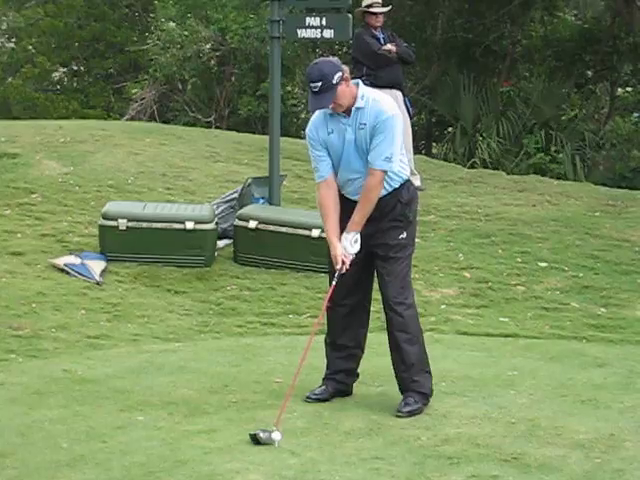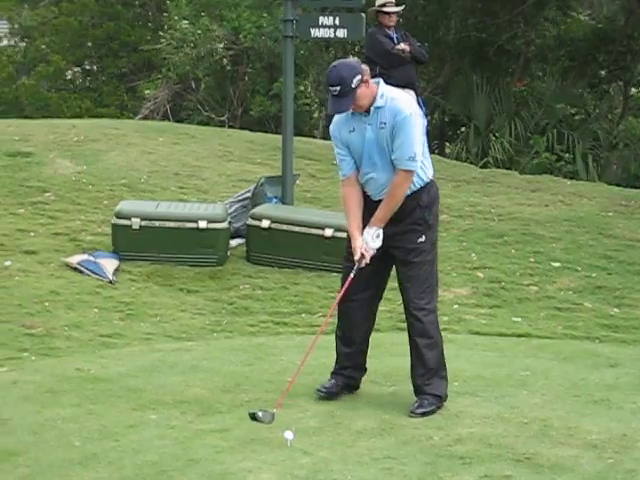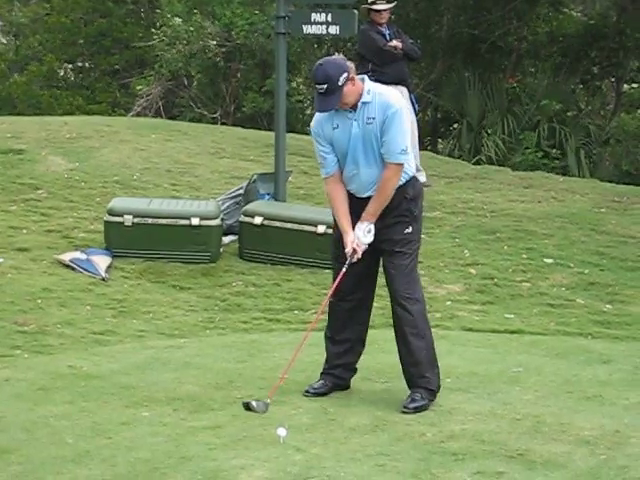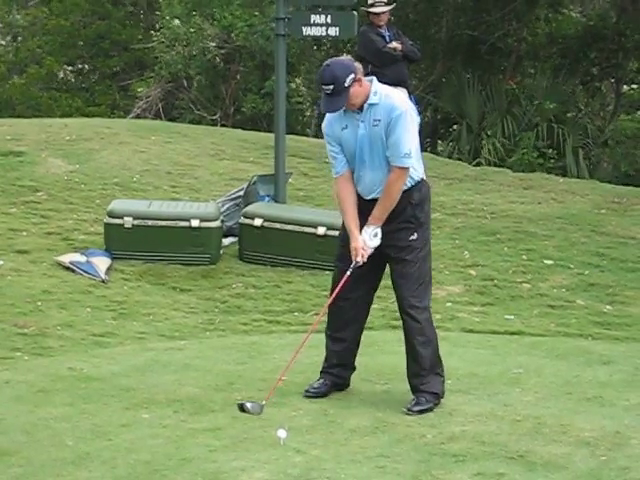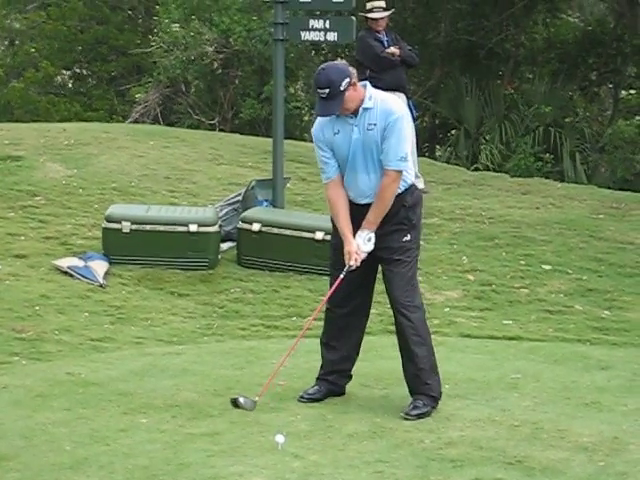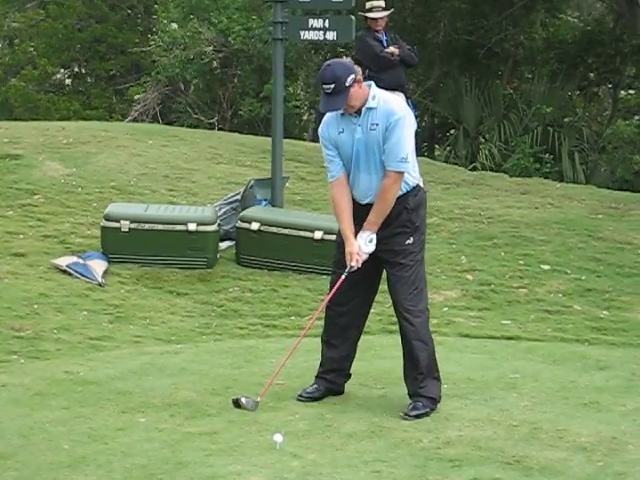
dt=0.3s
person 1, frame 1
left shoulder: (383, 110)
right shoulder: (317, 125)
left elbow: (377, 177)
right elbow: (326, 185)
left wrist: (353, 232)
right wrist: (334, 241)
left hip: (392, 205)
right hip: (349, 205)
left knee: (396, 297)
right knee: (343, 299)
left ankle: (416, 386)
right ankle: (339, 377)
person 1, frame 2
left shoulder: (402, 110)
right shoulder: (340, 124)
left elbow: (404, 175)
right elbow: (350, 182)
left wrist: (376, 228)
right wrist: (356, 236)
left hip: (413, 206)
right hip: (371, 204)
left knee: (418, 301)
right knee: (355, 293)
left ankle: (431, 388)
right ankle: (347, 373)
person 1, frame 3
left shoulder: (390, 104)
right shoulder: (322, 121)
left elbow: (394, 168)
right elbow: (333, 179)
left wrist: (368, 222)
right wrist: (347, 232)
left hip: (397, 201)
right hip: (355, 202)
left knee: (404, 292)
right knee: (345, 294)
left ankle: (423, 382)
right ankle: (337, 372)
person 1, frame 4
left shoulder: (397, 107)
right shoulder: (332, 122)
left elbow: (399, 172)
right elbow: (343, 179)
left wrist: (375, 225)
right wrist: (355, 233)
left hip: (404, 205)
right hip: (361, 205)
left knee: (412, 299)
right knee: (346, 292)
left ankle: (428, 385)
right ankle: (336, 371)
person 1, frame 5
left shoulder: (391, 111)
right shoulder: (323, 126)
left elbow: (392, 176)
right elbow: (334, 184)
left wrist: (368, 231)
right wrist: (348, 239)
left hip: (396, 209)
right hip: (352, 211)
left knee: (405, 300)
right knee: (342, 301)
left ankle: (425, 389)
right ankle: (332, 377)
person 1, frame 6
left shoulder: (394, 112)
right shoulder: (329, 125)
left elbow: (394, 178)
right elbow: (339, 183)
left wrist: (370, 231)
right wrist: (350, 239)
left hip: (400, 211)
right hip: (357, 210)
left knee: (409, 302)
right knee: (343, 299)
left ankle: (425, 391)
right ankle: (331, 376)
person 2, frame 1
left shoulder: (389, 34)
right shoulder: (361, 35)
left elbow: (410, 56)
right elbow: (377, 57)
left wrist: (395, 49)
right wrist: (397, 55)
left hip: (396, 91)
left knee: (404, 133)
left ankle: (411, 176)
person 2, frame 2
left shoulder: (403, 34)
right shoulder: (374, 34)
left elbow: (424, 55)
right elbow: (390, 57)
left wrist: (409, 49)
right wrist: (410, 56)
left hip: (408, 90)
person 2, frame 3
left shoulder: (396, 30)
right shoulder: (366, 31)
left elbow: (416, 52)
right elbow: (382, 52)
left wrist: (401, 46)
right wrist: (402, 51)
left hip: (401, 88)
left knee: (410, 129)
left ankle: (416, 172)
person 2, frame 4
left shoulder: (395, 32)
right shoulder: (366, 32)
left elbow: (416, 53)
right elbow: (382, 55)
left wrist: (400, 48)
right wrist: (402, 55)
left hip: (400, 87)
person 2, frame 5
left shoulder: (393, 36)
right shoulder: (364, 37)
left elbow: (414, 59)
right elbow: (381, 60)
left wrist: (399, 53)
right wrist: (400, 58)
left hip: (399, 94)
left ankle: (414, 177)
person 2, frame 6
left shoulder: (393, 37)
right shoulder: (363, 37)
left elbow: (413, 58)
right elbow: (380, 60)
left wrist: (398, 52)
right wrist: (401, 57)
left hip: (398, 92)
